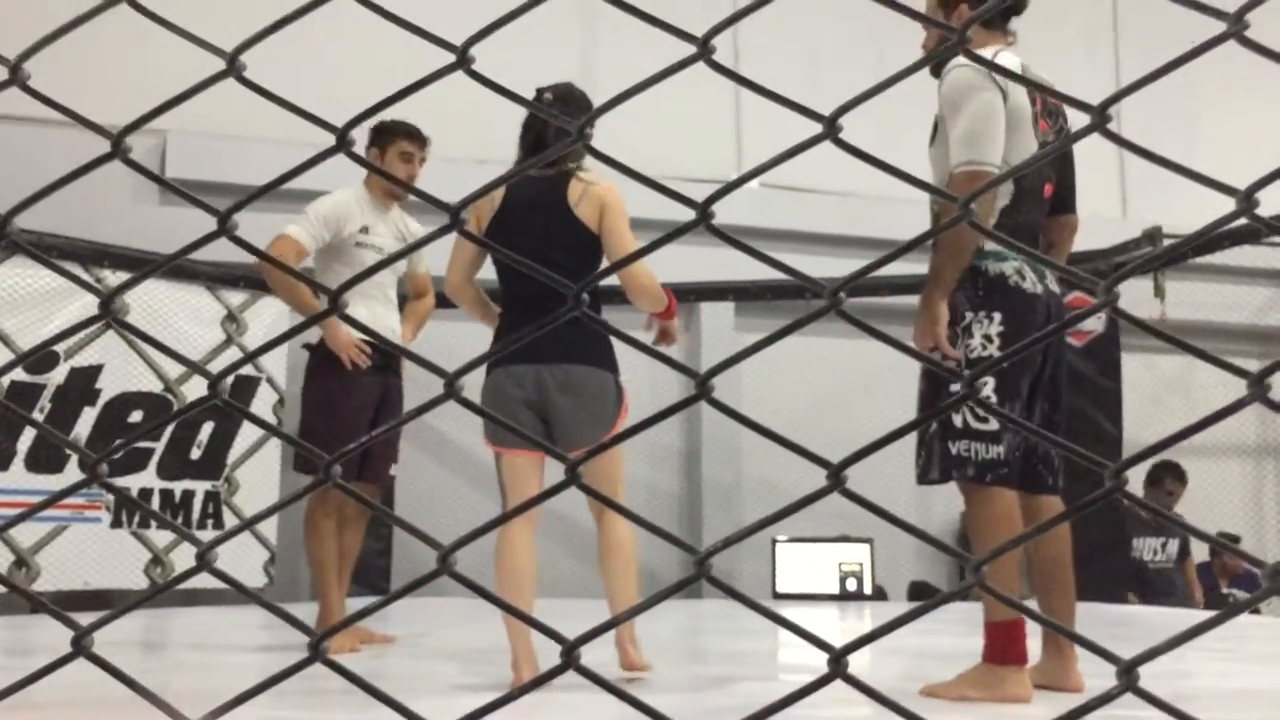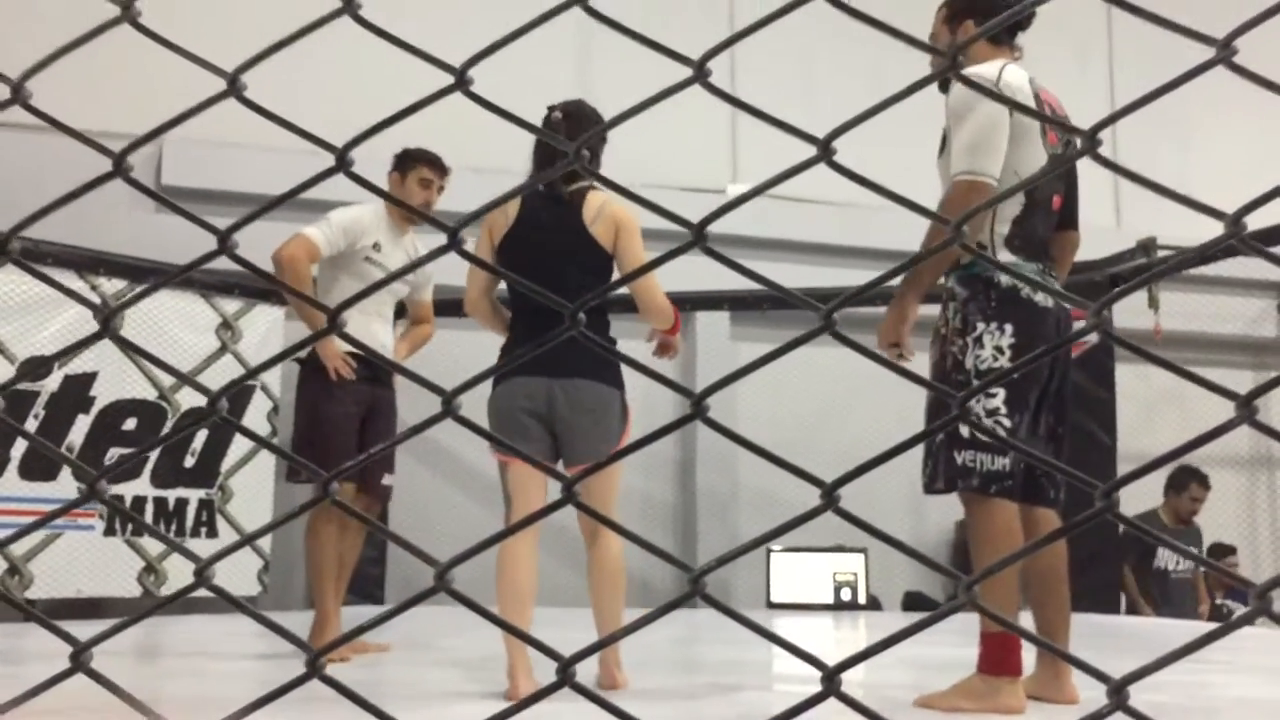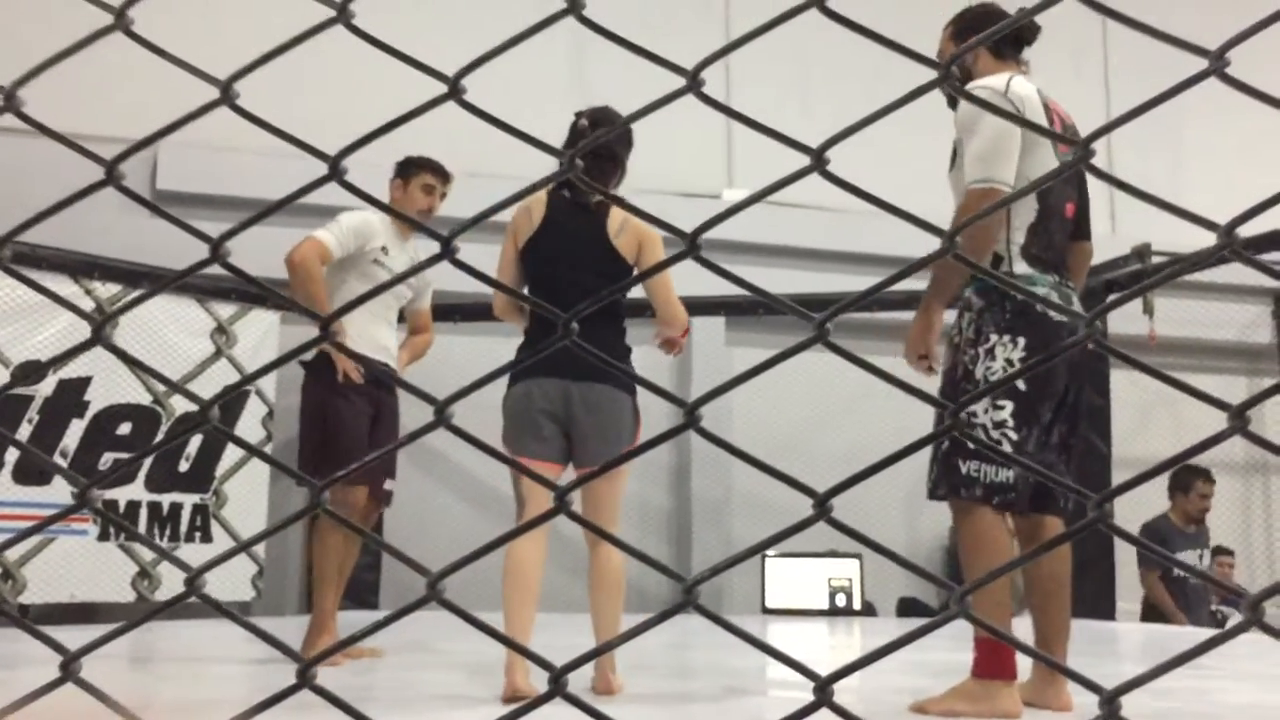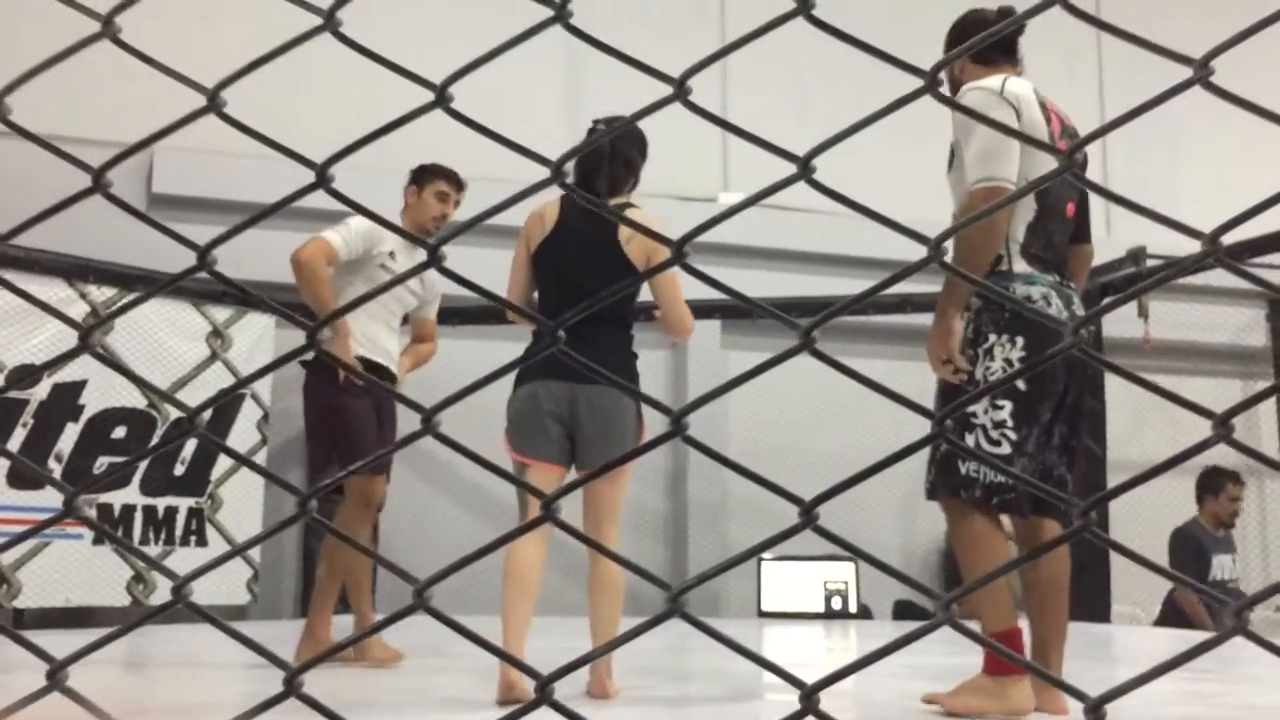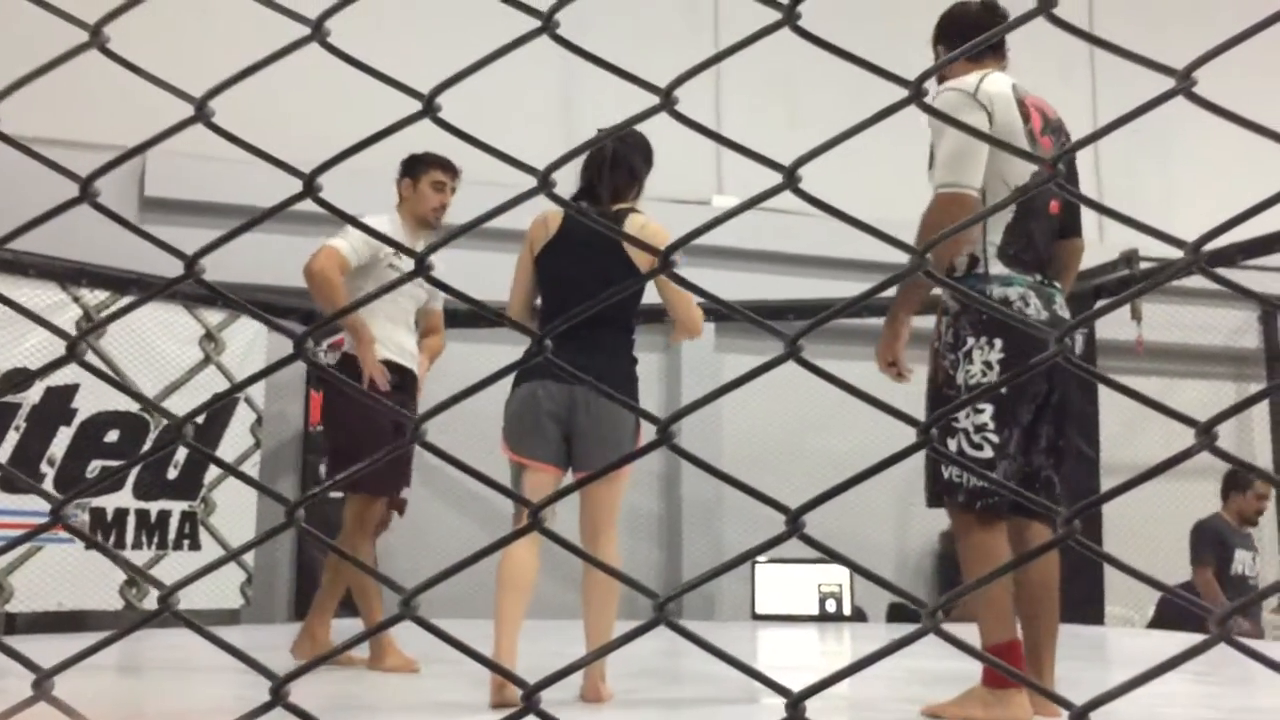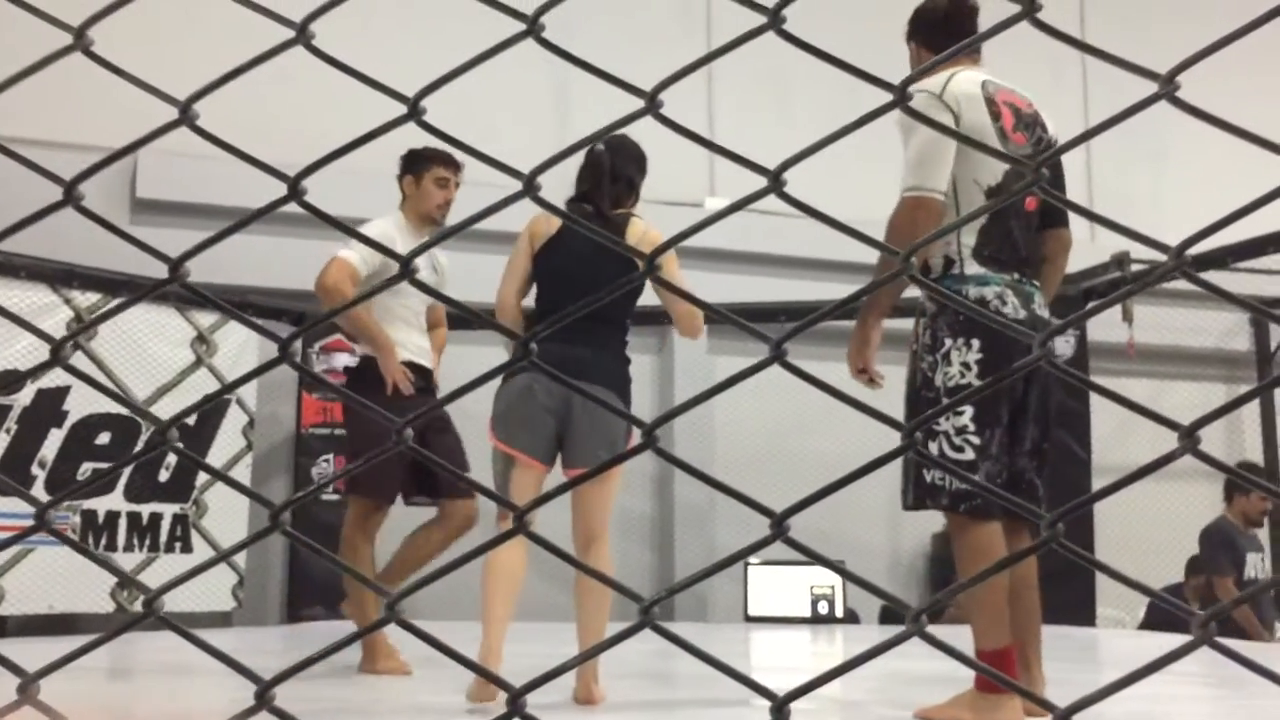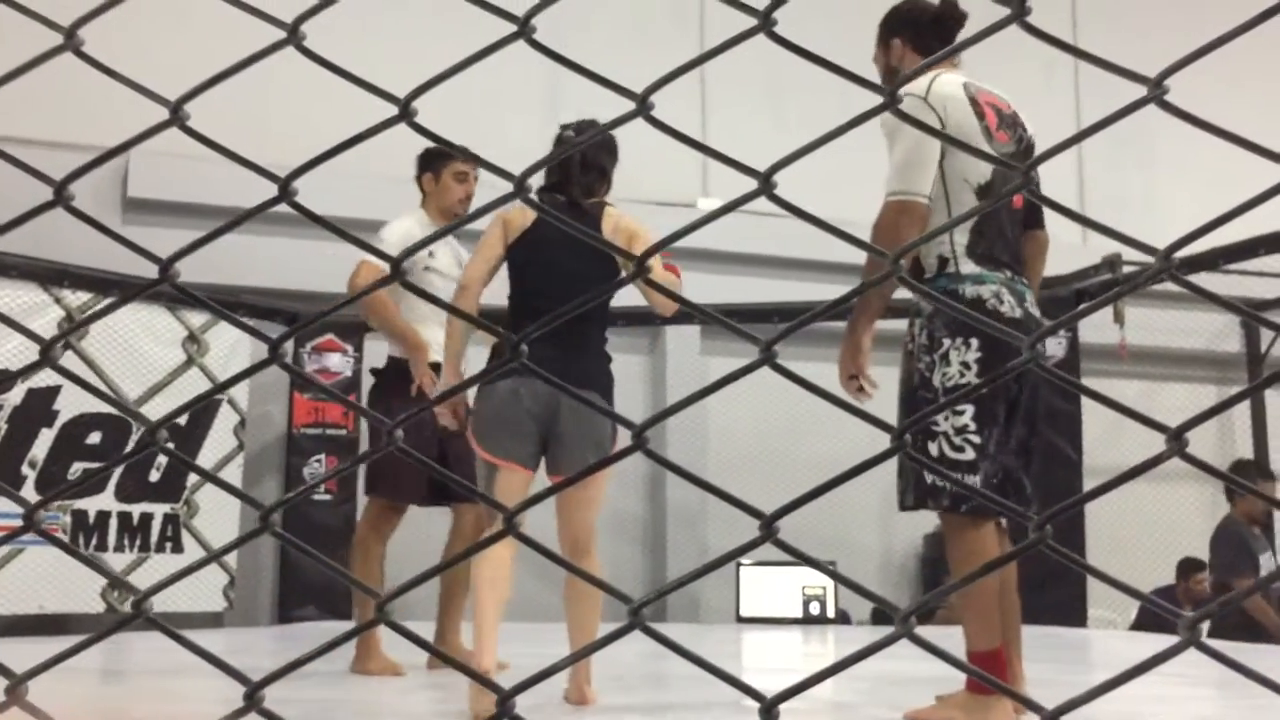
dt=0.3s
person 1, frame 1
left shoulder: (971, 70)
right shoulder: (1041, 90)
left elbow: (972, 191)
left wrist: (933, 296)
left hip: (987, 290)
right hip: (1037, 293)
left knee: (985, 473)
right knee: (1034, 478)
left ankle: (1004, 664)
right ankle: (1060, 657)
person 1, frame 2
left shoulder: (979, 83)
right shoulder: (1049, 106)
left elbow: (969, 199)
left wrist: (907, 296)
left hip: (992, 301)
right hip: (1042, 307)
left knee: (986, 483)
right knee: (1034, 490)
person 1, frame 3
left shoulder: (989, 94)
right shoulder: (1056, 116)
left elbow: (983, 207)
right elbow: (1080, 246)
left wrist: (930, 310)
left hip: (1006, 312)
right hip: (1057, 318)
left knee: (973, 489)
right knee: (1039, 500)
person 1, frame 4
left shoulder: (984, 94)
right shoulder: (1058, 118)
left elbow: (990, 205)
left wrist: (949, 313)
left hip: (1007, 313)
right hip: (1059, 319)
left knee: (967, 490)
right knee: (1039, 503)
person 1, frame 5
left shoulder: (962, 93)
right shoulder: (1048, 116)
left elbow: (955, 206)
right elbow: (1071, 244)
left wrist: (899, 314)
left hip: (988, 313)
right hip: (1044, 319)
left knee: (975, 501)
right knee: (1030, 506)
person 1, frame 6
left shoulder: (933, 94)
right shoulder: (1030, 110)
left elbow: (921, 212)
right elbow: (1057, 238)
left wrist: (869, 319)
left hip: (967, 313)
right hip: (1025, 318)
left knee: (966, 502)
right knee: (1010, 504)
person 1, frame 7
left shoulder: (917, 96)
right shoulder: (1004, 110)
left elbow: (905, 216)
right elbow: (1035, 237)
left wrist: (859, 328)
left hip: (961, 313)
right hip: (1014, 313)
left knee: (961, 503)
right knee: (989, 504)
person 2, frame 1
left shoulder: (493, 194)
right shoulder: (596, 191)
left elbow: (457, 284)
right elbow: (639, 286)
right wrist: (667, 311)
left hip: (512, 367)
right hip: (583, 365)
left knee: (518, 514)
right knee: (610, 508)
left ankle: (523, 660)
right ankle: (628, 644)
person 2, frame 2
left shoulder: (505, 209)
right shoulder: (610, 211)
left elbow: (476, 301)
right elbow: (651, 304)
right wrist: (671, 328)
left hip: (520, 380)
right hip: (590, 380)
left knee: (522, 523)
right knee: (601, 528)
left ankle: (519, 670)
right ankle: (611, 663)
person 2, frame 3
left shoulder: (530, 211)
right shoulder: (634, 223)
left elbow: (504, 305)
right elbow: (672, 317)
right wrist: (676, 332)
left hip: (535, 381)
right hip: (603, 384)
left knee: (531, 523)
right knee: (603, 531)
left ankle: (517, 667)
right ankle: (606, 669)
person 2, frame 4
left shoulder: (543, 216)
right shoulder: (644, 229)
left elbow: (516, 307)
right elbow: (680, 325)
right wrist: (672, 321)
left hip: (541, 382)
right hip: (609, 387)
left knee: (532, 522)
right knee: (604, 533)
left ankle: (512, 663)
right ankle: (602, 673)
person 2, frame 5
left shoulder: (546, 222)
right shoulder: (647, 232)
left elbow: (519, 311)
right elbow: (690, 326)
right wrist: (670, 325)
left hip: (539, 384)
right hip: (607, 390)
left knee: (527, 524)
right knee: (600, 537)
left ankle: (503, 664)
right ankle: (595, 675)
person 2, frame 6
left shoulder: (543, 223)
right shoulder: (646, 237)
left elbow: (505, 307)
right elbow: (691, 326)
right wrist: (671, 292)
left hip: (532, 380)
right hip: (602, 387)
left knee: (513, 521)
right knee: (592, 538)
left ankle: (490, 658)
right ankle: (588, 677)
person 2, frame 7
left shoulder: (513, 213)
right shoulder: (621, 227)
left elbow: (466, 292)
right elbow: (665, 303)
left wrist: (450, 378)
right wrist: (665, 270)
left hip: (512, 383)
right hip: (583, 389)
left knee: (500, 529)
right knee: (580, 543)
left ankle: (484, 667)
person 3, frame 1
left shoulder: (410, 230)
right shoulder: (337, 208)
left elbow: (423, 295)
right elbow: (275, 261)
left wrist: (405, 335)
right wrist: (328, 323)
left hip: (388, 366)
right hip: (343, 360)
left knee: (366, 493)
right knee: (330, 491)
left ankle: (340, 617)
right ankle: (330, 618)
person 3, frame 2
left shoulder: (418, 257)
right shoulder: (353, 221)
left elbow: (424, 321)
right elbow: (287, 257)
left wrist: (399, 351)
right wrist: (322, 333)
left hip: (380, 379)
right hip: (335, 370)
left knee: (366, 502)
right knee: (336, 494)
left ankle: (334, 626)
right ankle: (325, 626)
person 3, frame 3
left shoulder: (420, 264)
right shoulder: (361, 225)
left elbow: (422, 330)
right elbow: (301, 259)
left wrist: (401, 358)
right wrist: (334, 333)
left hip: (382, 383)
right hip: (340, 373)
left knee: (368, 506)
right knee: (348, 498)
left ankle: (322, 633)
right ankle: (323, 629)
person 3, frame 4
left shoulder: (427, 274)
right shoulder: (369, 231)
left elbow: (426, 340)
right elbow: (306, 258)
left wrist: (403, 364)
right wrist: (337, 332)
left hip: (382, 385)
right hip: (340, 374)
left knee: (363, 502)
right knee: (366, 491)
left ankle: (316, 635)
right ankle: (365, 631)
person 3, frame 5
left shoulder: (430, 264)
right shoulder: (374, 231)
left elbow: (434, 332)
right elbow: (319, 269)
left wrist: (421, 364)
right wrist: (361, 340)
left hip: (403, 389)
right hip: (363, 382)
left knee: (376, 515)
right knee: (366, 510)
left ankle: (314, 631)
right ankle: (381, 643)
person 3, frame 6
left shoulder: (436, 258)
right shoulder: (381, 235)
right elbow: (330, 284)
right wrist: (383, 347)
left hip: (423, 391)
right hip: (382, 387)
left knee: (461, 510)
right knee: (366, 512)
left ankle: (368, 601)
right ankle: (374, 644)
person 3, frame 7
left shoulder: (458, 253)
right shoulder: (406, 232)
right elbow: (362, 287)
right wrist: (417, 345)
right hip: (410, 385)
left knee: (474, 515)
right knee: (384, 513)
left ankle: (448, 641)
right ankle: (367, 647)
